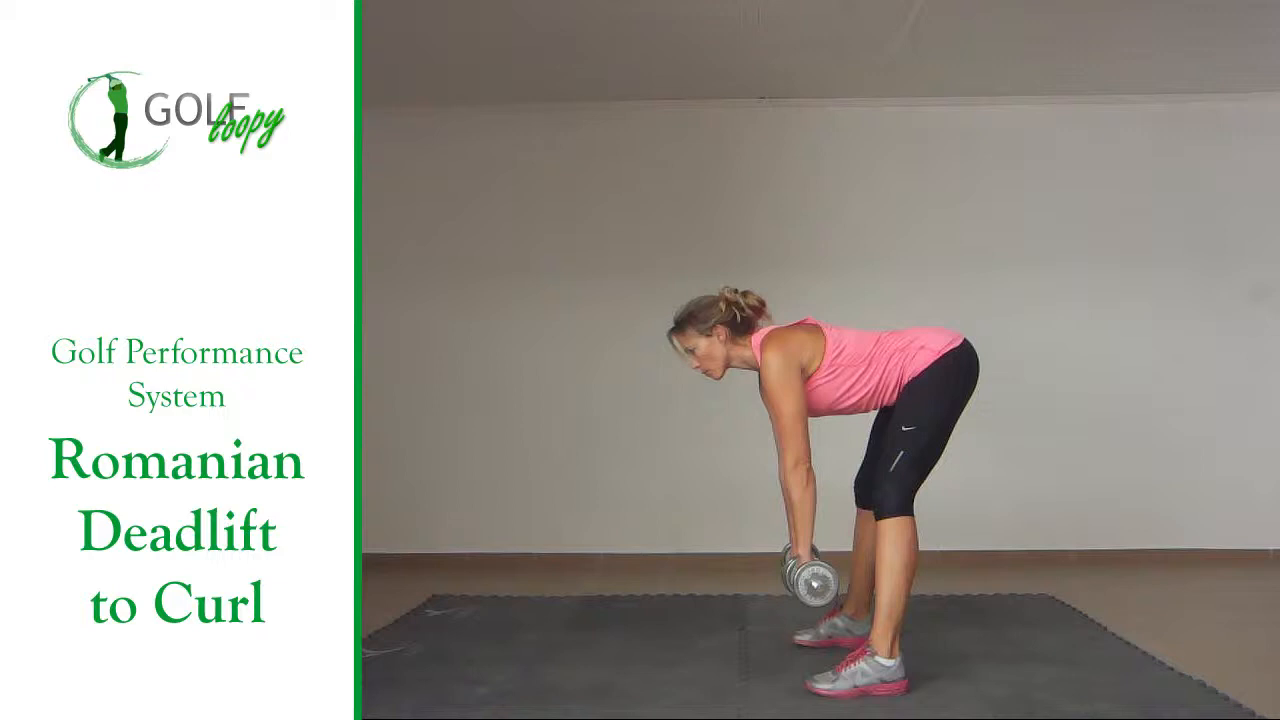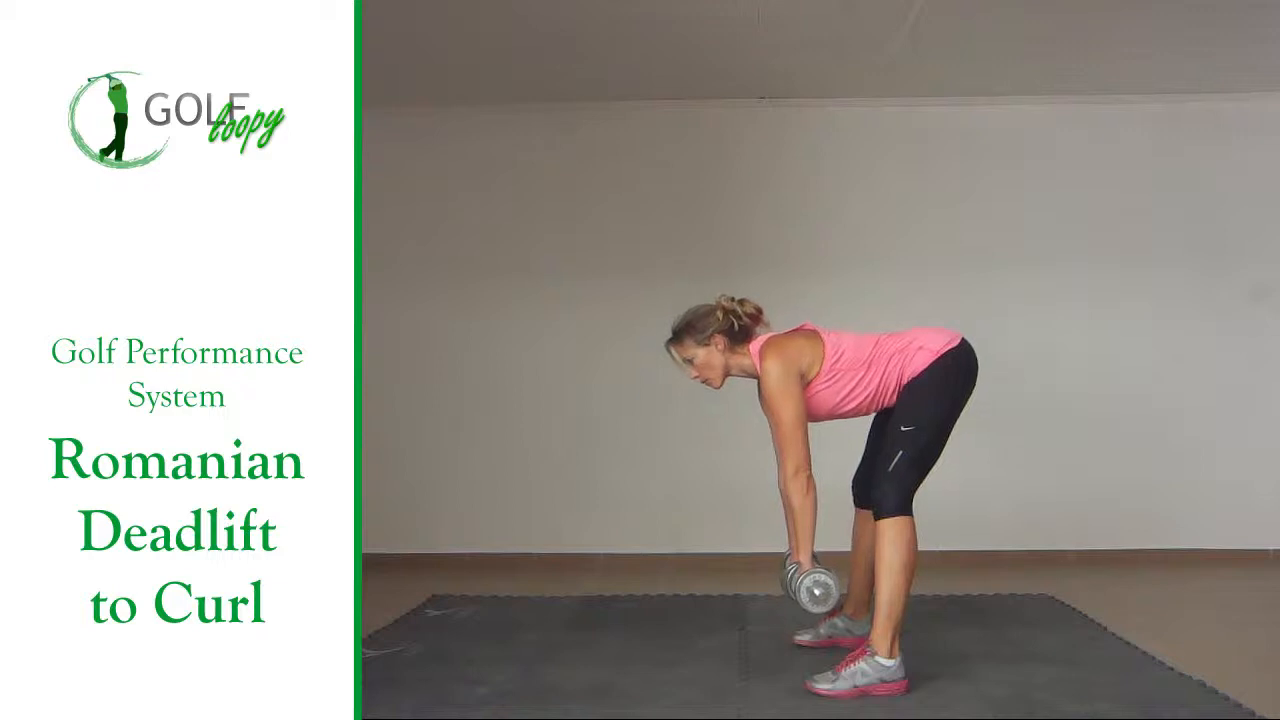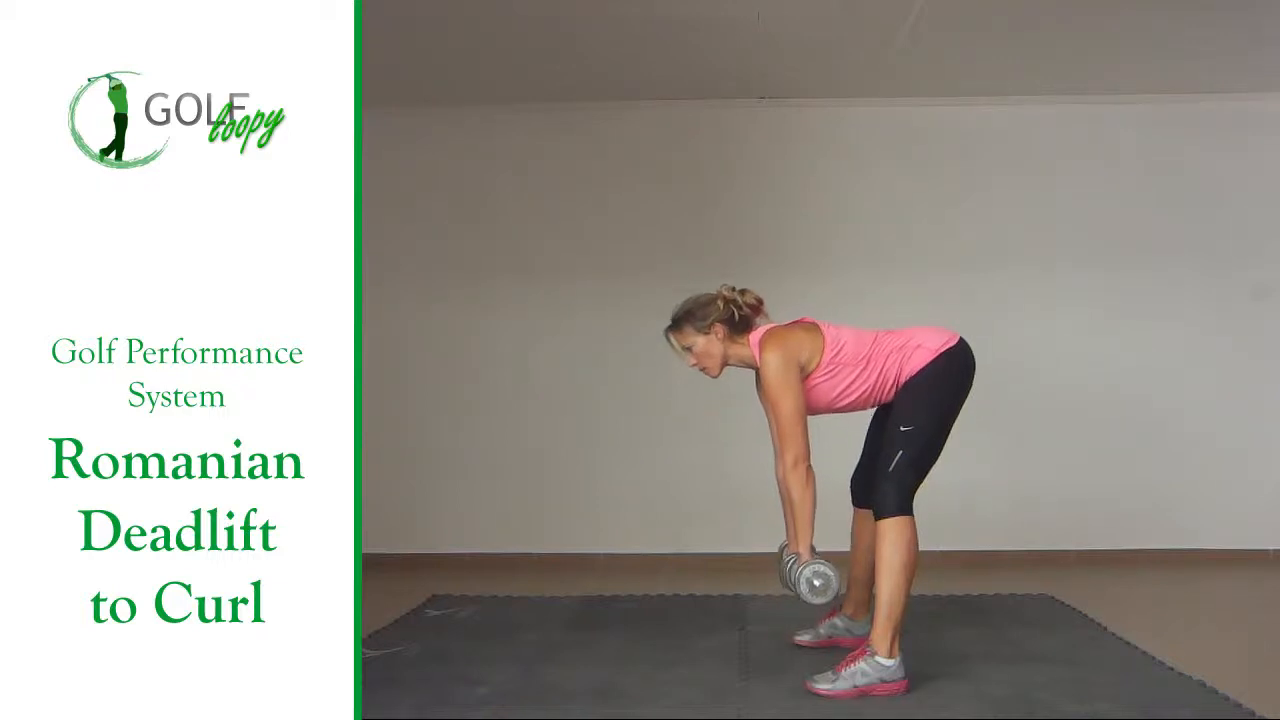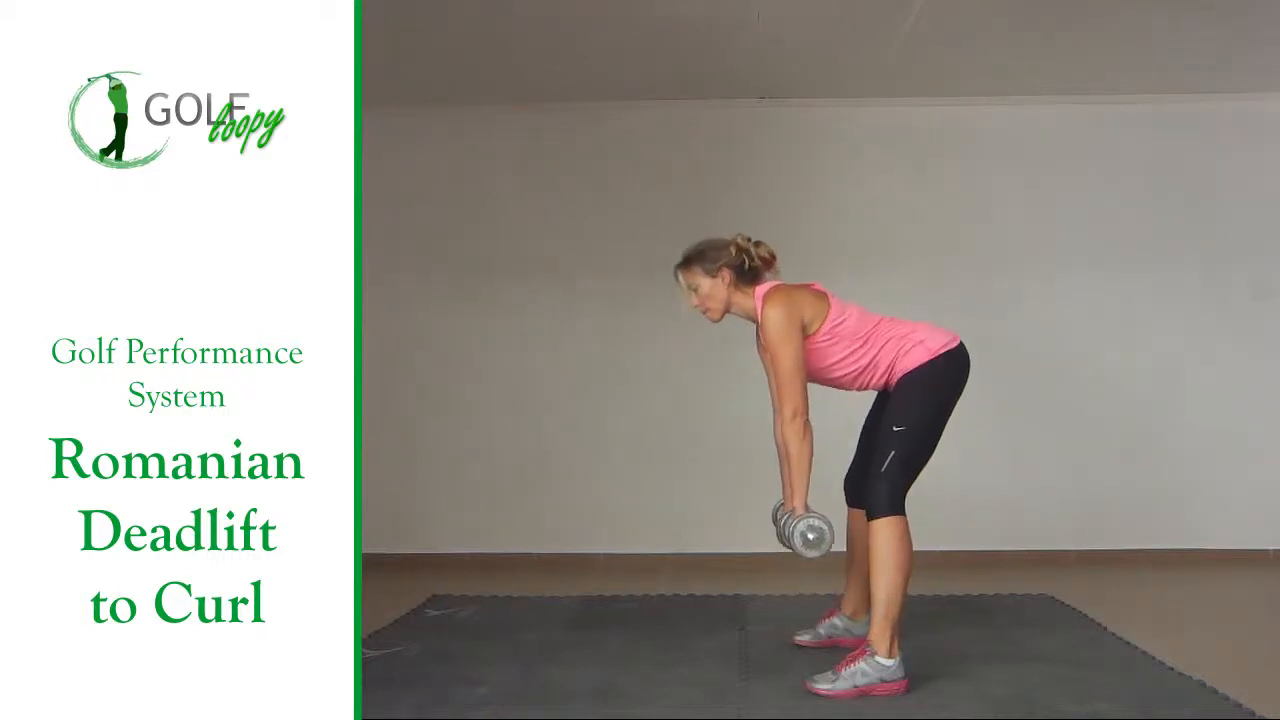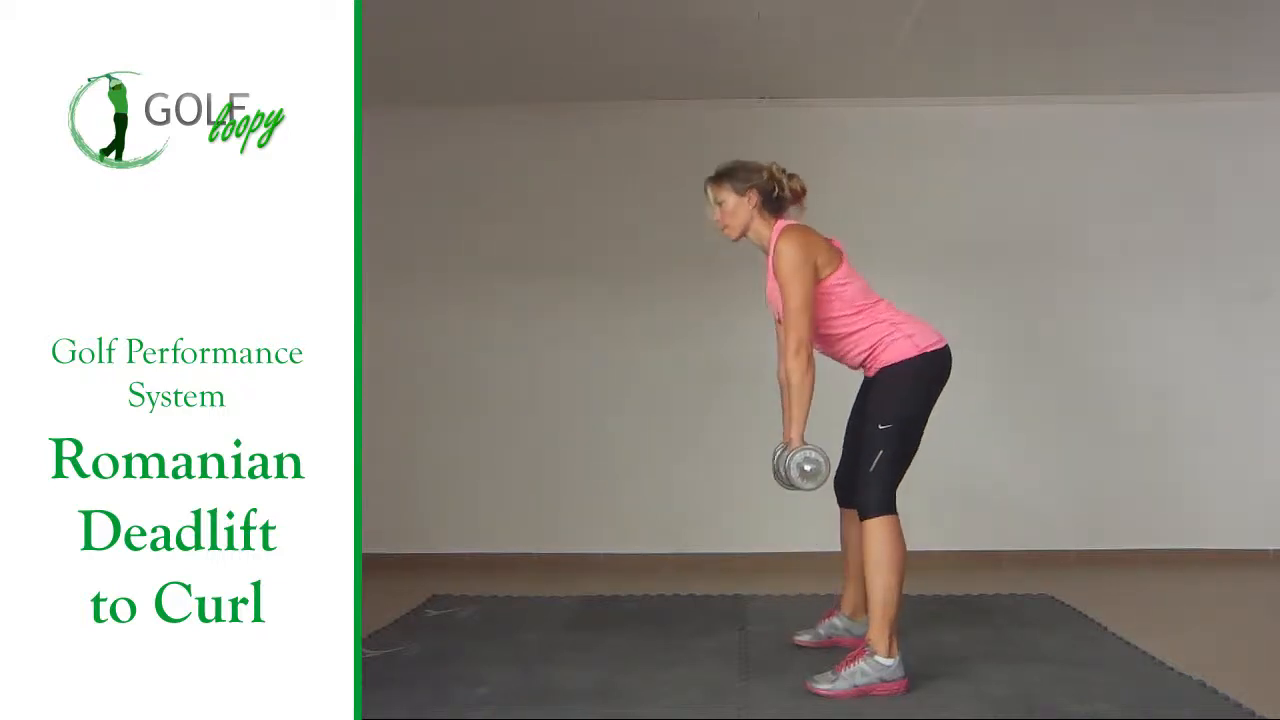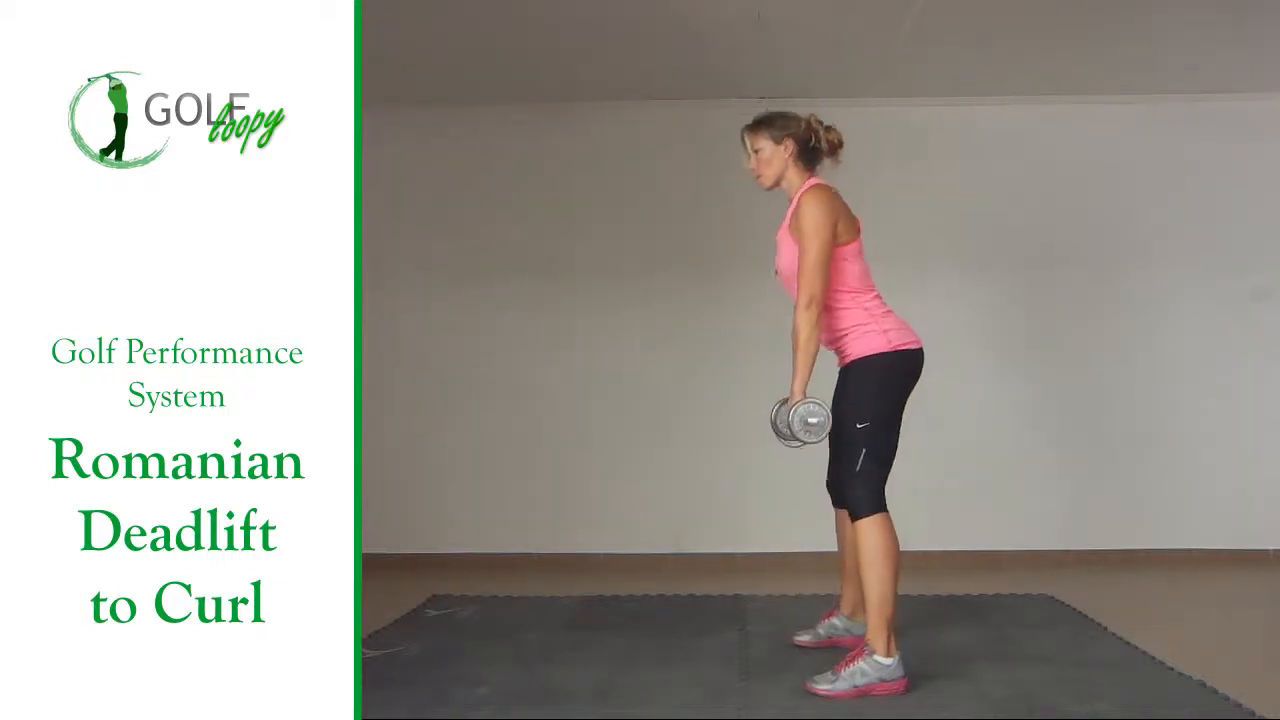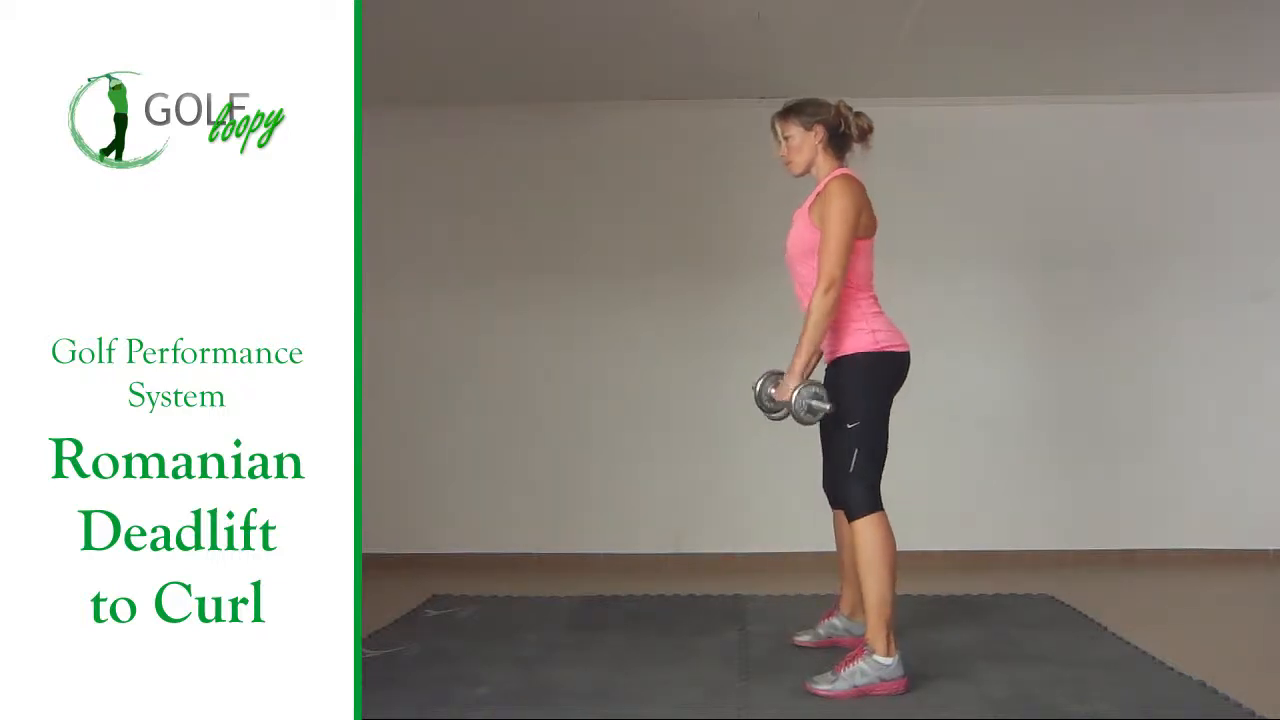
dt=0.3s
person 1, frame 1
left shoulder: (776, 353)
right shoulder: (770, 364)
left elbow: (799, 466)
right elbow: (788, 464)
left wrist: (803, 550)
right wrist: (797, 543)
left hip: (941, 365)
right hip: (919, 373)
left knee: (890, 494)
right knee: (870, 490)
left ankle: (884, 661)
right ankle: (854, 619)
person 1, frame 2
left shoulder: (775, 360)
right shoulder: (768, 372)
left elbow: (799, 474)
right elbow: (788, 472)
left wrist: (804, 558)
right wrist: (796, 550)
left hip: (940, 364)
right hip: (919, 373)
left knee: (889, 494)
right knee: (867, 490)
left ankle: (883, 660)
right ankle: (854, 618)
person 1, frame 3
left shoulder: (775, 352)
right shoulder: (765, 367)
left elbow: (799, 465)
right elbow: (784, 463)
left wrist: (804, 550)
right wrist: (794, 541)
left hip: (938, 364)
right hip: (914, 375)
left knee: (889, 494)
right knee: (865, 490)
left ankle: (884, 661)
right ankle: (853, 618)
person 1, frame 4
left shoulder: (777, 307)
right shoulder: (766, 325)
left elbow: (797, 419)
right elbow: (783, 421)
left wrist: (800, 503)
right wrist: (789, 499)
left hip: (933, 363)
right hip: (912, 369)
left knee: (882, 494)
right knee: (860, 488)
left ankle: (883, 660)
right ankle: (853, 617)
person 1, frame 5
left shoulder: (792, 243)
right shoulder: (777, 254)
left elbow: (801, 350)
right elbow: (789, 355)
left wrist: (798, 438)
right wrist: (789, 437)
left hip: (911, 360)
right hip: (891, 367)
left knee: (871, 496)
right knee: (850, 488)
left ankle: (883, 660)
right ankle: (852, 617)
person 1, frame 6
left shoulder: (815, 200)
right shoulder: (799, 212)
left elbow: (811, 304)
right elbow: (806, 308)
left wrist: (799, 391)
right wrist: (796, 392)
left hip: (881, 356)
right hip: (866, 360)
left knee: (862, 494)
right knee: (842, 488)
left ankle: (882, 658)
right ankle: (852, 616)
person 1, frame 7
left shoulder: (841, 189)
right shoulder: (822, 197)
left elbow: (830, 288)
left wrist: (795, 371)
right wrist: (805, 370)
left hip: (866, 357)
right hip: (848, 359)
left knee: (859, 496)
right knee: (840, 490)
left ankle: (882, 658)
right ankle: (851, 616)
